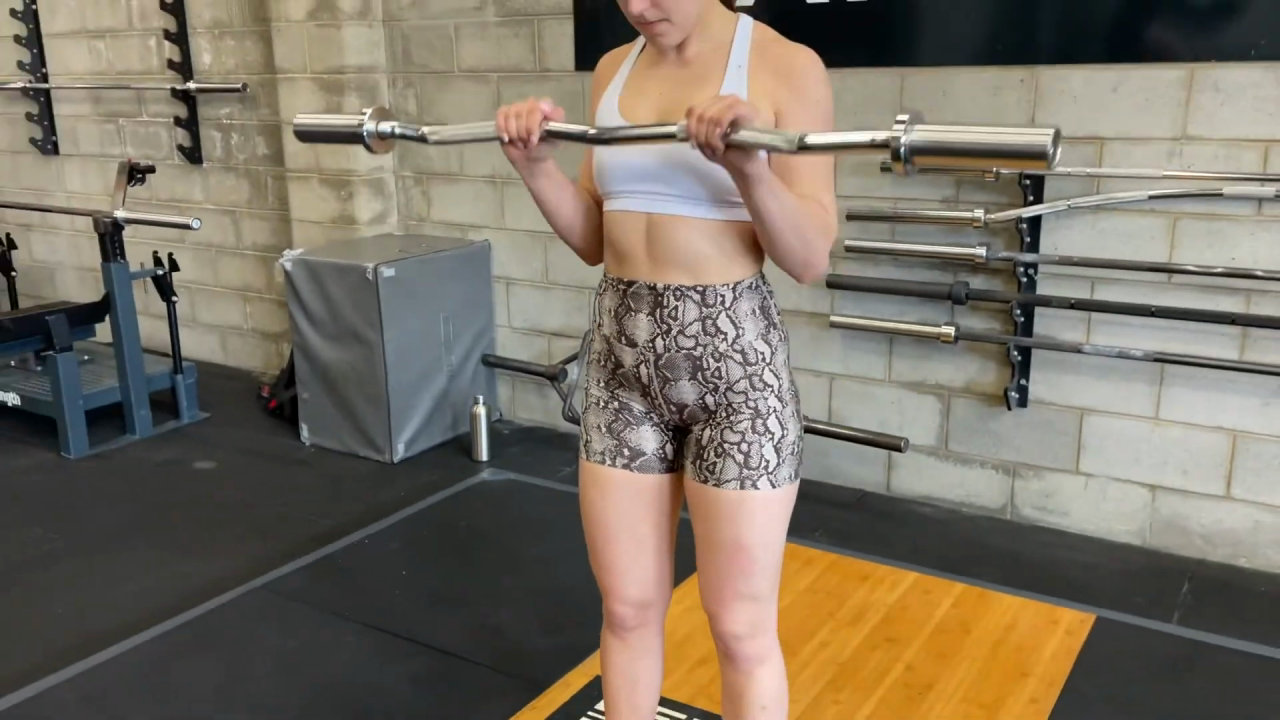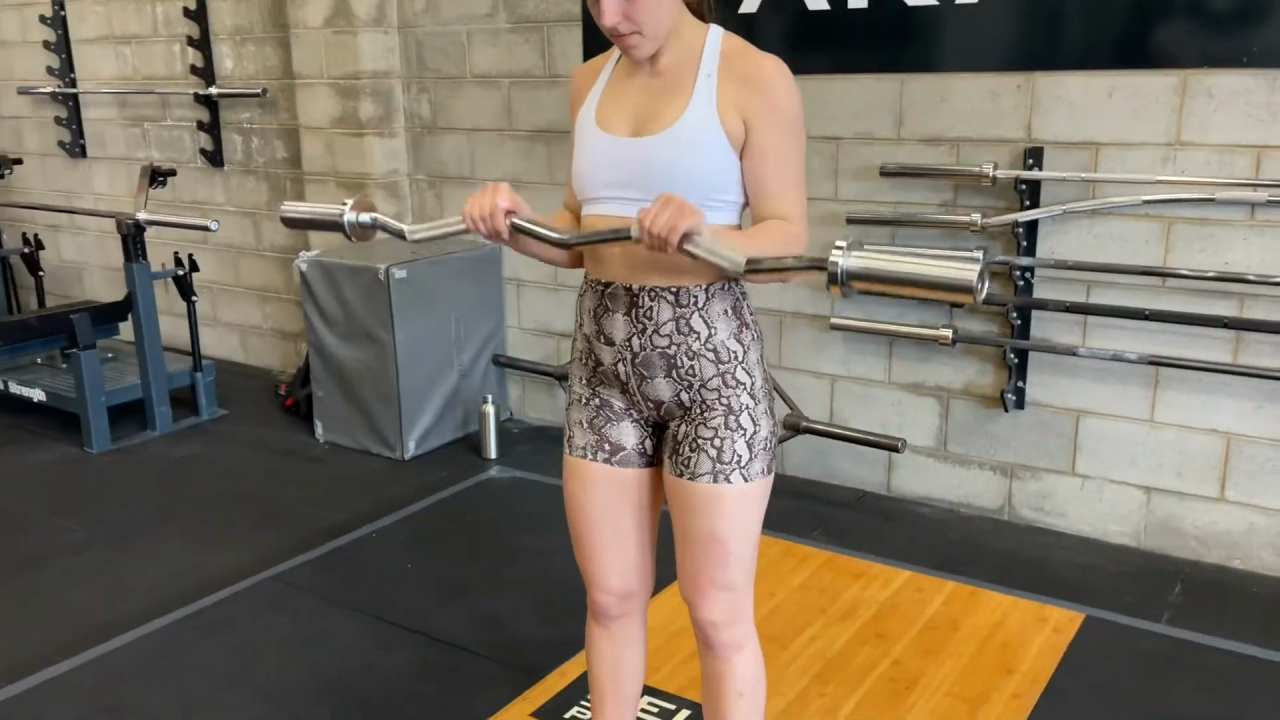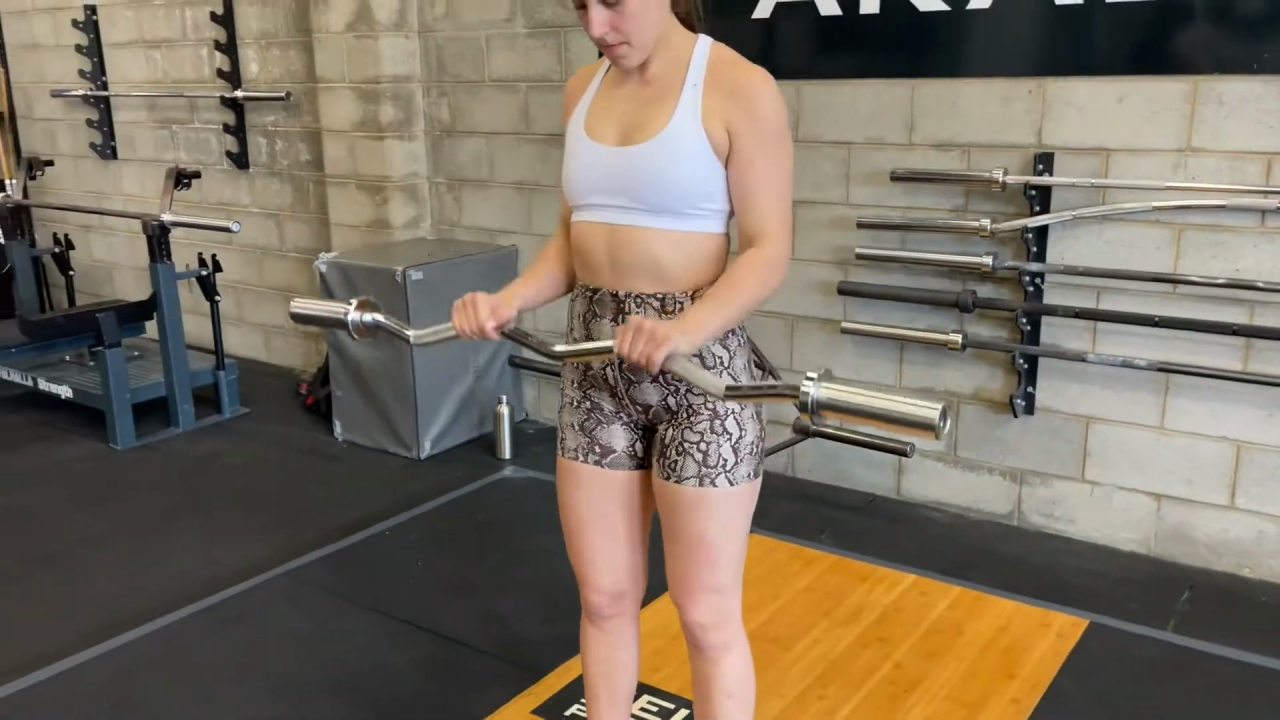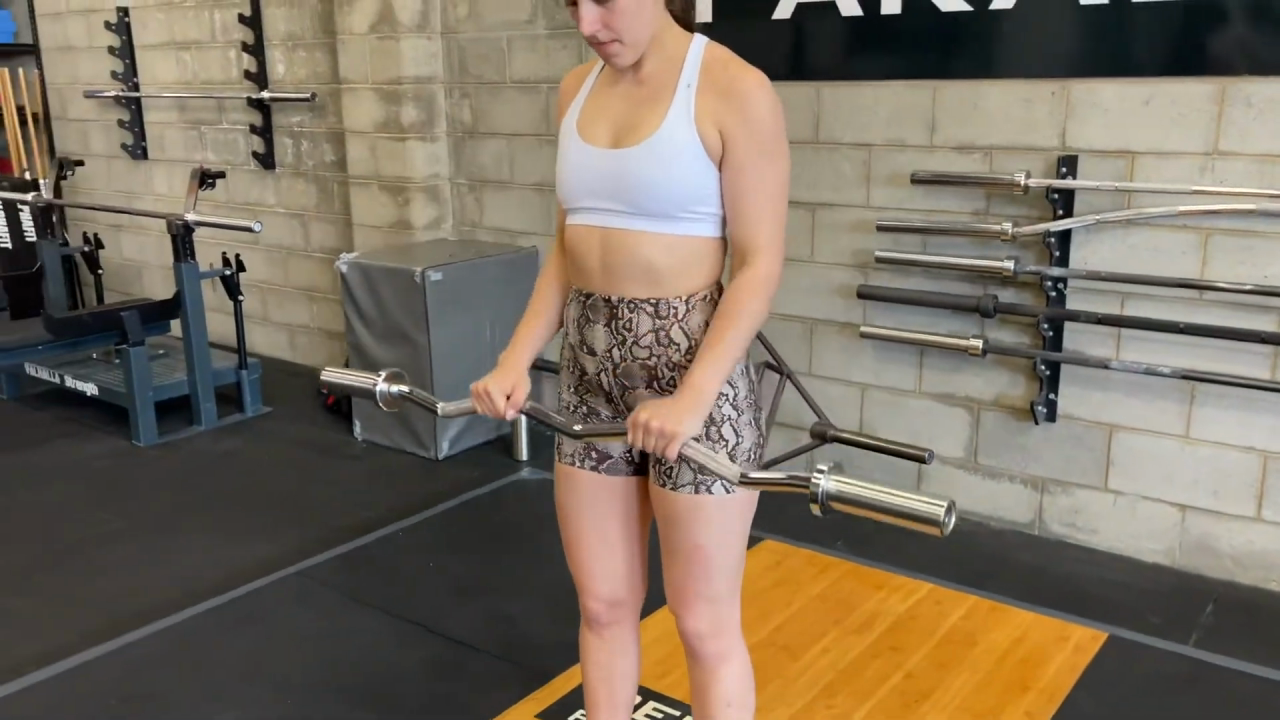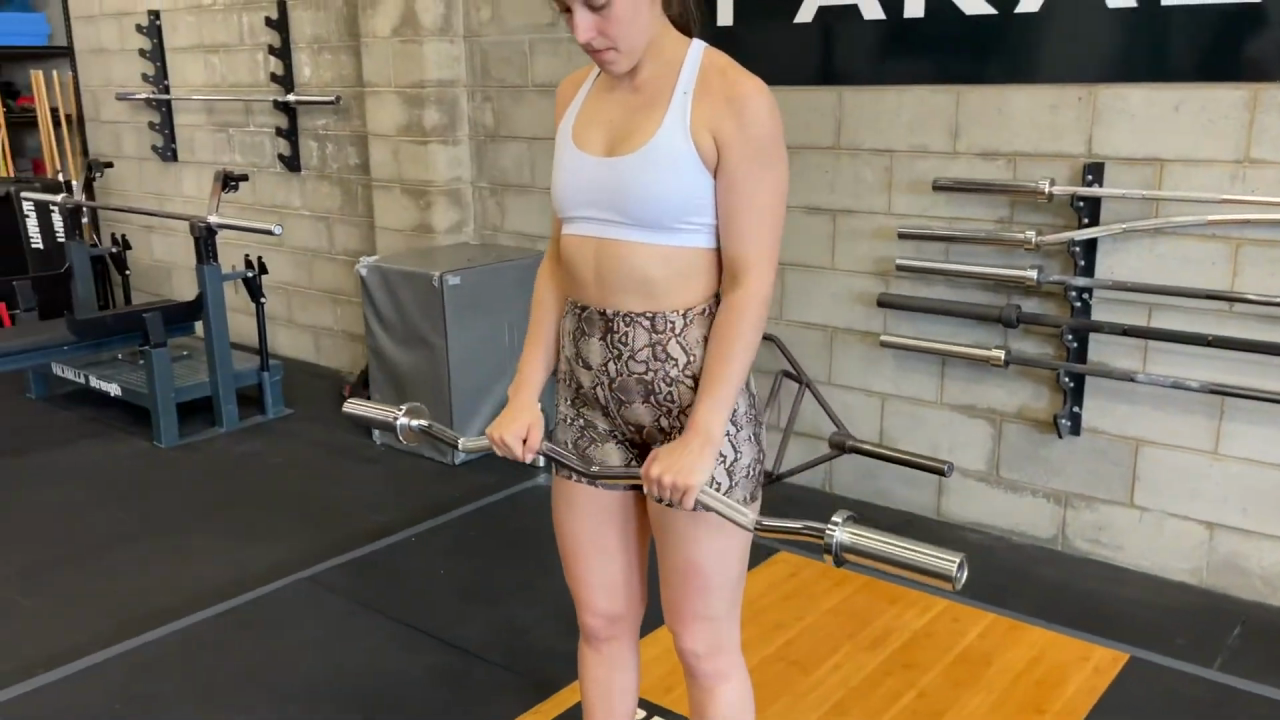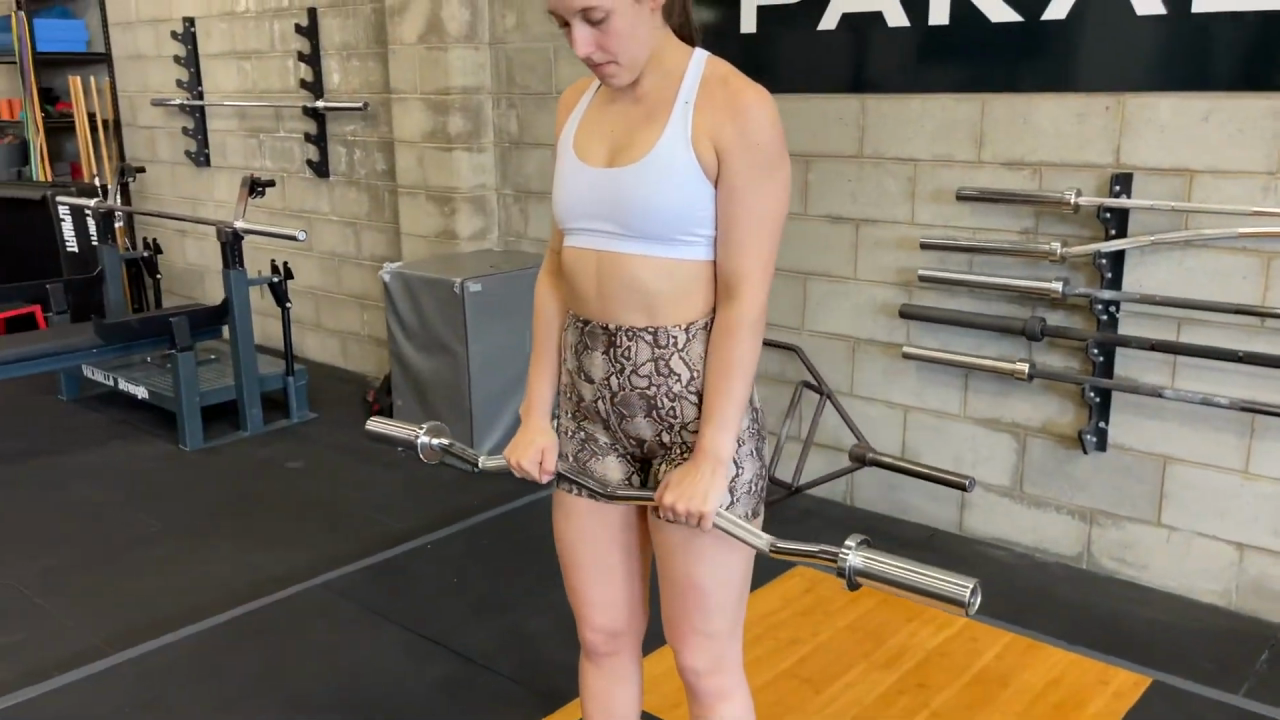
dt=0.3s
person 1, frame 1
left shoulder: (782, 65)
right shoulder: (612, 69)
left elbow: (811, 257)
right elbow: (594, 242)
left wrist: (745, 165)
right wrist: (534, 164)
left hip: (731, 349)
right hip: (621, 347)
left knee: (741, 624)
right knee: (626, 608)
person 1, frame 2
left shoulder: (753, 76)
right shoulder: (591, 81)
left elbow: (789, 240)
right elbow: (586, 236)
left wrist: (704, 234)
right wrist: (518, 223)
left hip: (707, 352)
right hip: (603, 351)
left knee: (718, 613)
right knee: (610, 597)
person 1, frame 3
left shoulder: (740, 88)
right shoulder: (583, 88)
left elbow: (768, 253)
left wrist: (684, 331)
right wrist: (508, 299)
left hip: (697, 369)
right hip: (595, 364)
left knee: (708, 614)
right knee: (603, 598)
person 1, frame 4
left shoulder: (734, 90)
right shoulder: (577, 88)
left elbow: (759, 264)
left wrist: (691, 396)
right wrist: (517, 356)
left hip: (693, 362)
right hip: (589, 363)
left knee: (704, 623)
right knee: (602, 605)
person 1, frame 5
left shoulder: (733, 98)
right shoulder: (574, 94)
left elbow: (750, 282)
right elbow: (559, 259)
left wrist: (700, 435)
right wrist: (525, 392)
left hip: (691, 372)
right hip: (587, 376)
left knee: (703, 643)
right knee: (600, 620)
person 1, frame 6
left shoulder: (736, 108)
right shoulder: (575, 104)
left elbow: (745, 297)
right elbow: (556, 270)
left wrist: (710, 454)
right wrist: (535, 412)
left hip: (693, 389)
right hip: (590, 391)
left knee: (704, 660)
right knee: (602, 635)
